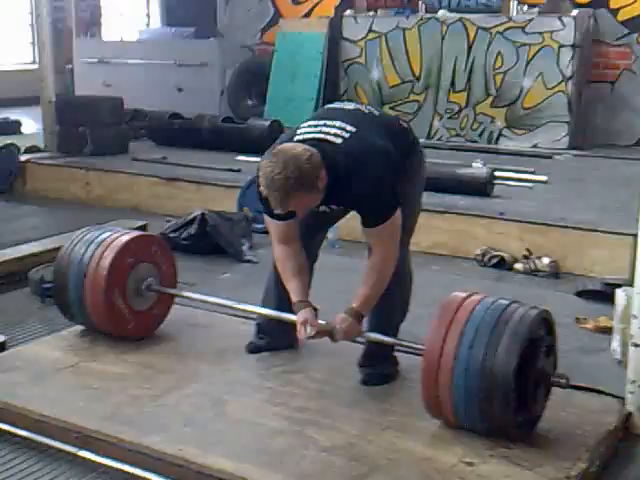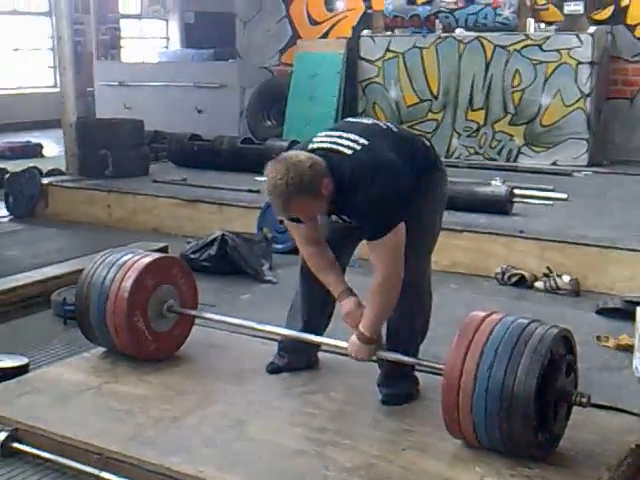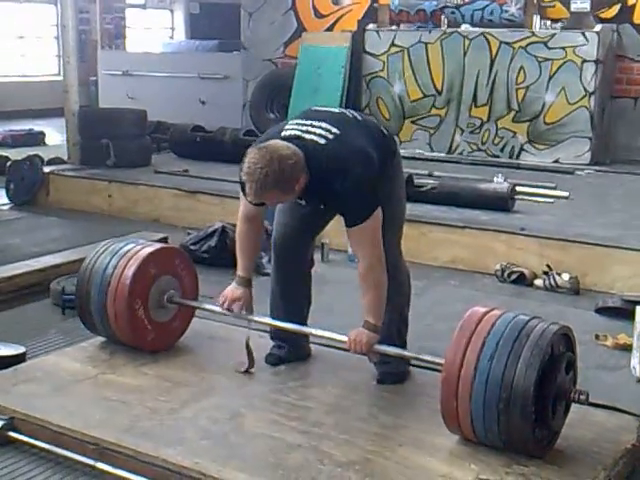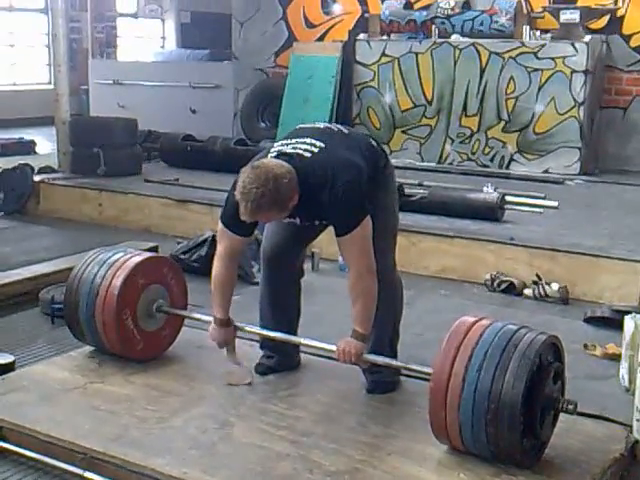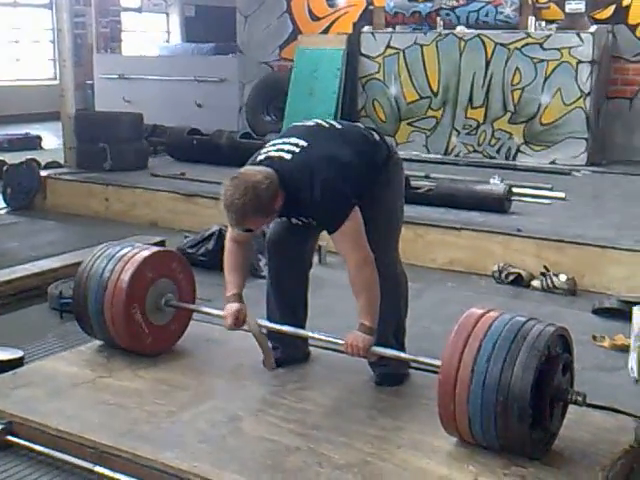
dt=1s
person 1, frame 1
left shoulder: (368, 178)
right shoulder: (275, 176)
left elbow: (384, 254)
right elbow: (285, 245)
left wrist: (355, 313)
right wrist: (300, 306)
left hip: (399, 159)
right hip: (332, 152)
left knee: (395, 256)
right knee: (297, 240)
left ankle: (380, 354)
right ankle: (275, 330)
person 1, frame 2
left shoulder: (372, 189)
right shoulder: (293, 180)
left elbow: (389, 272)
right elbow: (311, 245)
left wrist: (366, 336)
right wrist: (343, 295)
left hip: (420, 179)
left knee: (410, 274)
right knee: (315, 263)
left ankle: (399, 373)
right ankle: (298, 350)
person 1, frame 3
left shoulder: (350, 178)
right shoulder: (258, 167)
left elbow: (369, 258)
right elbow: (249, 218)
left wrist: (371, 326)
right wrist: (242, 281)
left hip: (378, 164)
right hip: (311, 165)
left knee: (386, 256)
right knee: (285, 245)
right ankle: (289, 340)
person 1, frame 4
left shoulder: (340, 191)
right shoulder: (248, 190)
left elbow: (361, 268)
right elbow: (226, 255)
left wrist: (359, 335)
right wrist: (221, 321)
left hip: (371, 175)
left knee: (379, 266)
right knee: (274, 255)
right ankle: (279, 351)
person 1, frame 5
left shoulder: (323, 190)
right shoulder: (250, 189)
left elbow: (359, 260)
right elbow: (236, 241)
left wrist: (366, 328)
right wrist: (233, 297)
left hip: (376, 168)
left knee: (381, 258)
right knee: (280, 246)
left ankle: (389, 354)
right ankle: (288, 343)
